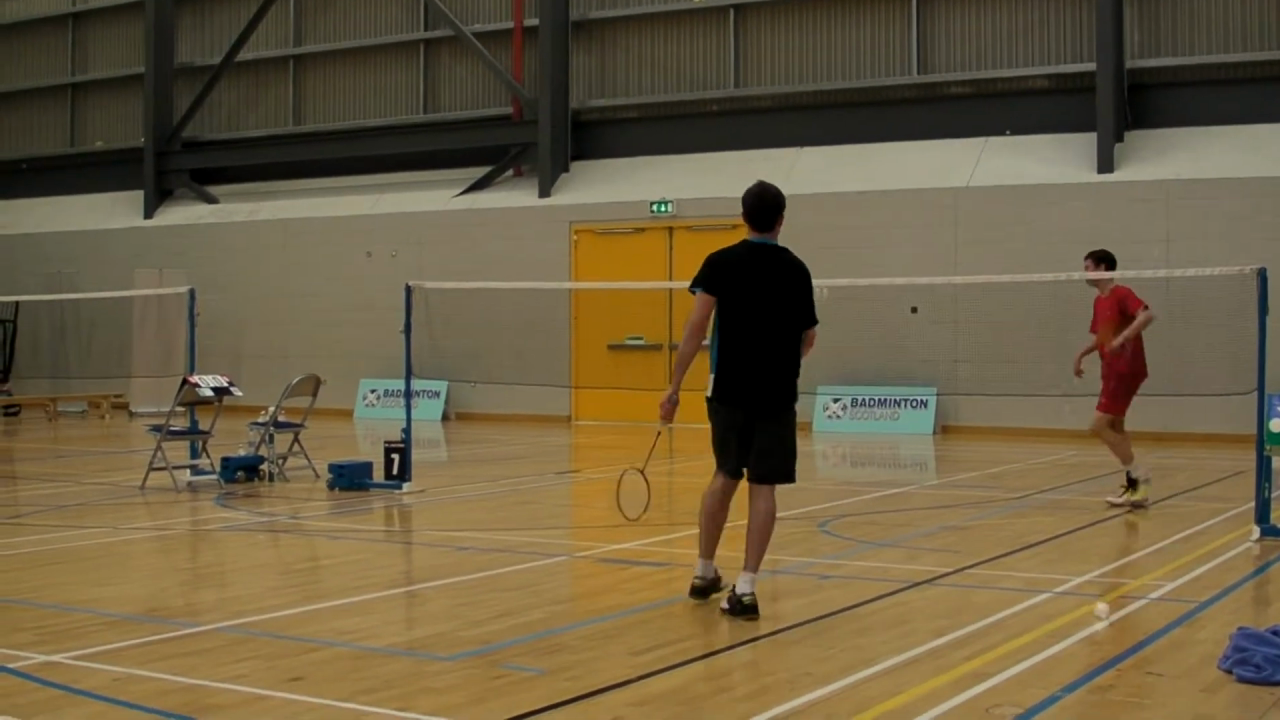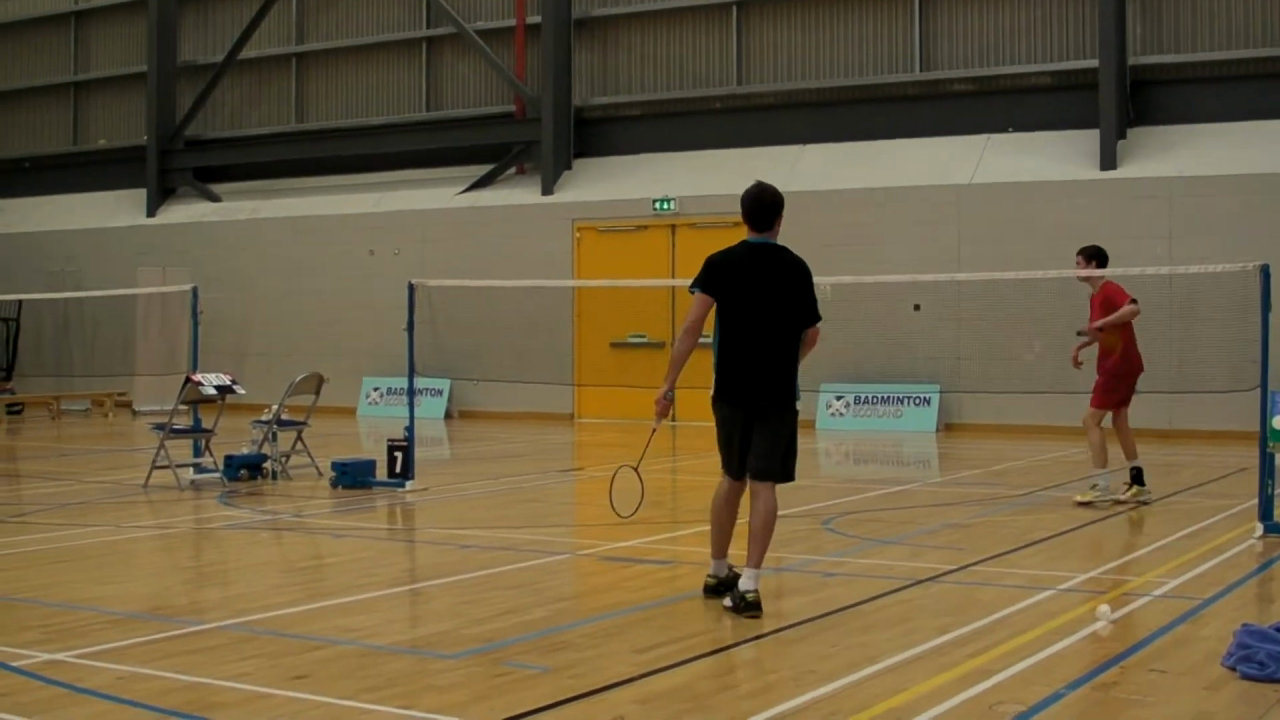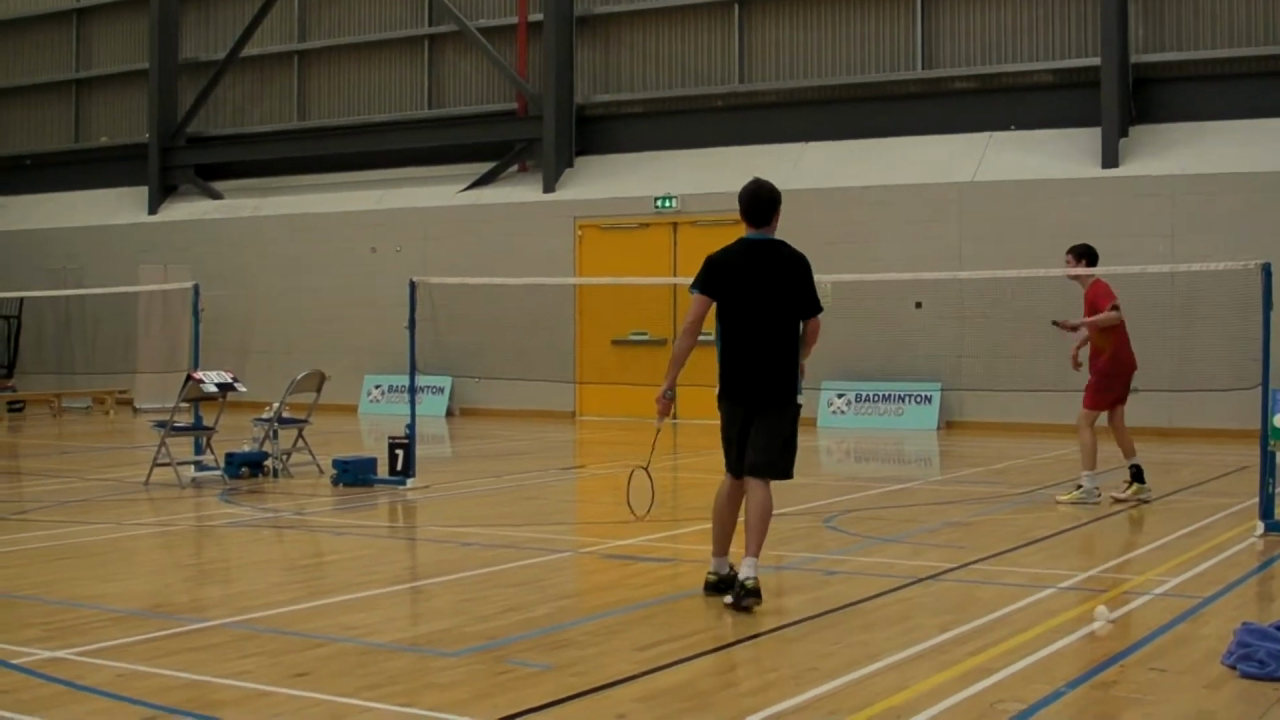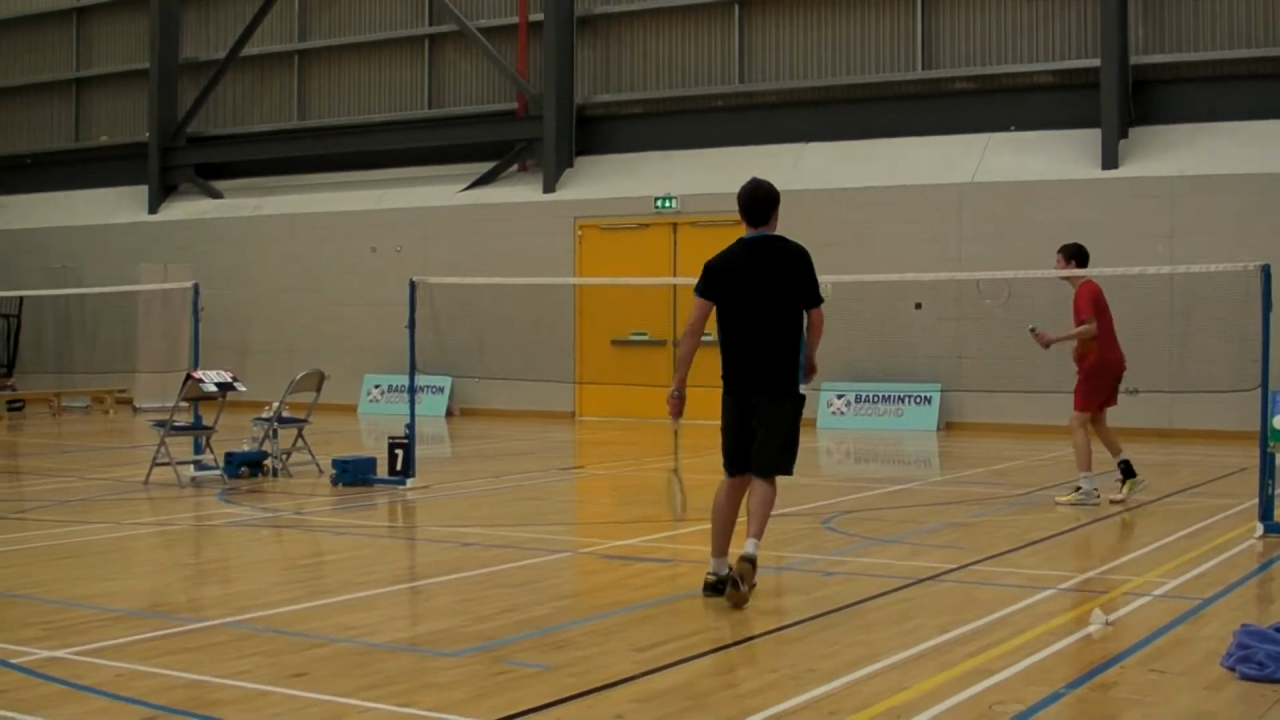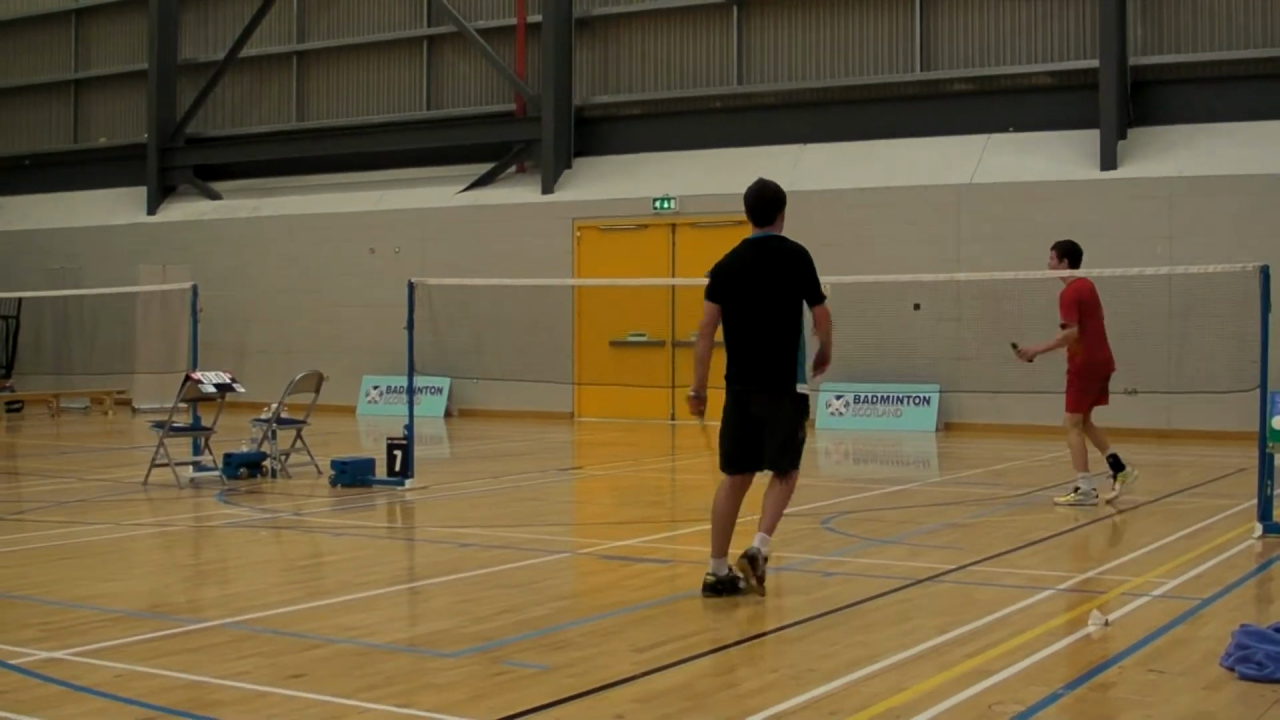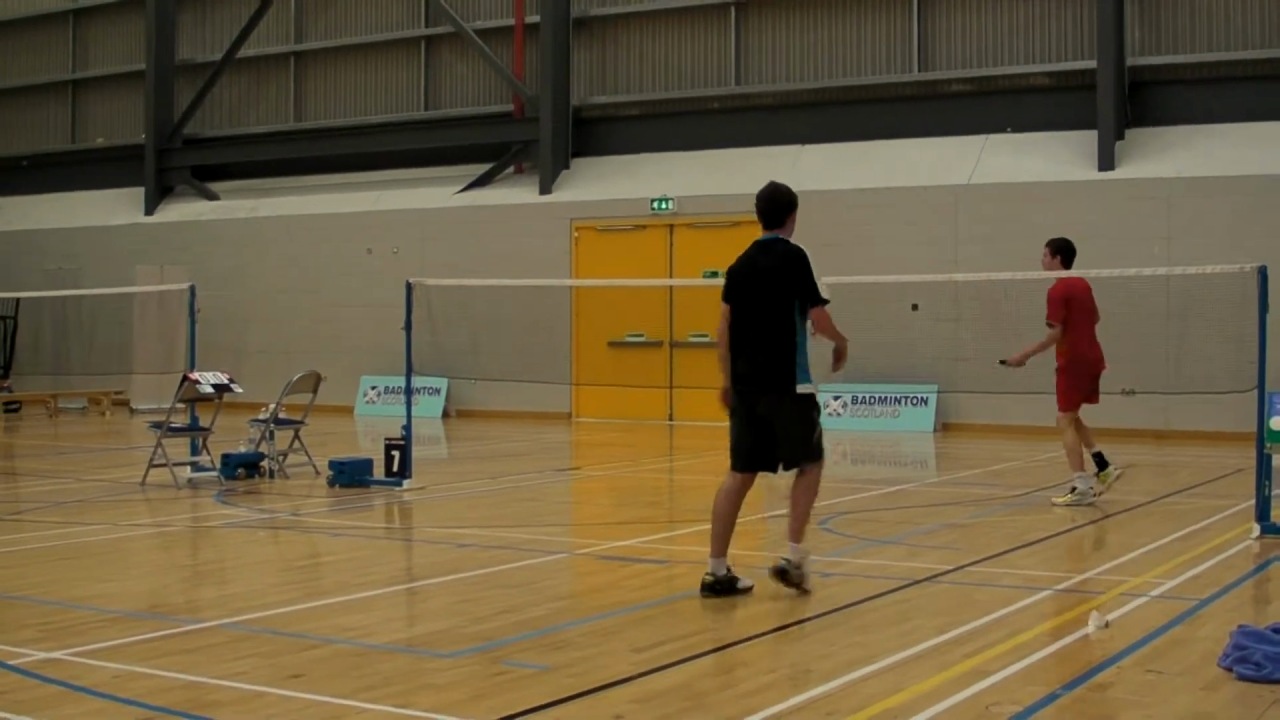
dt=0.1s
person 1, frame 1
left shoulder: (721, 262)
right shoulder: (796, 270)
left elbow: (696, 327)
right elbow: (808, 339)
left wrist: (673, 387)
left hip: (728, 392)
right hip: (777, 396)
left knee: (725, 477)
right knee: (763, 489)
left ankle: (704, 571)
right ankle: (745, 588)
person 1, frame 2
left shoulder: (720, 264)
right shoulder: (797, 268)
left elbow: (692, 327)
right elbow: (810, 336)
left wrist: (669, 385)
left hip: (731, 390)
right hip: (779, 394)
left knee: (733, 478)
right knee: (763, 487)
left ankle: (719, 571)
right ankle: (748, 584)
person 1, frame 3
left shoulder: (719, 261)
right shoulder: (795, 262)
left elbow: (691, 326)
right elbow: (812, 329)
left wrist: (670, 383)
left hip: (734, 388)
right hip: (779, 391)
left knee: (735, 476)
right knee: (760, 482)
left ankle: (720, 570)
right ankle: (748, 575)
person 1, frame 4
left shoulder: (720, 264)
right shoulder: (796, 256)
left elbow: (693, 329)
right elbow: (816, 319)
left wrist: (678, 385)
right wrist: (809, 358)
left hip: (736, 385)
right hip: (782, 385)
left knee: (734, 476)
right knee: (763, 477)
left ankle: (718, 570)
right ankle: (749, 554)
person 1, frame 5
left shoulder: (726, 264)
right shoulder: (793, 254)
left elbow: (705, 330)
right elbow: (821, 316)
left wrist: (697, 385)
right wrist: (826, 346)
left hip: (740, 385)
right hip: (782, 384)
left knee: (735, 476)
right knee: (784, 471)
left ankle: (718, 570)
right ankle: (758, 548)
person 1, frame 6
left shoulder: (740, 265)
right shoulder: (793, 257)
left elbow: (725, 328)
right elbow: (817, 318)
left wrist: (726, 380)
right wrist: (840, 342)
left hip: (745, 385)
right hip: (786, 384)
left knee: (739, 474)
right knee: (809, 464)
left ankle: (716, 570)
right ankle: (792, 558)
person 2, frame 1
left shoulder: (1122, 294)
right shoulder: (1098, 301)
left elbow: (1148, 315)
left wrist: (1122, 338)
right wrist: (1081, 355)
left hip: (1126, 370)
right hip: (1114, 371)
left knee: (1099, 425)
right knee: (1115, 427)
left ankle: (1138, 476)
right ankle: (1133, 487)
person 2, frame 2
left shoulder: (1110, 290)
right shoulder: (1095, 296)
left elbow: (1133, 309)
left wrist: (1102, 322)
right wrist: (1079, 347)
left hip: (1119, 366)
right hip: (1111, 366)
left knee: (1091, 421)
right knee: (1119, 423)
left ankle: (1102, 486)
right ankle: (1138, 484)
person 2, frame 3
left shoulder: (1097, 290)
right shoulder: (1093, 291)
left elbow: (1115, 317)
left wrist: (1081, 322)
right wrist: (1078, 347)
left hip: (1110, 365)
right hip: (1119, 364)
left knee: (1085, 422)
right knee: (1117, 424)
left ankle: (1088, 487)
right ankle: (1137, 483)
person 2, frame 4
left shoulder: (1085, 292)
right shoulder: (1088, 289)
left elbow: (1091, 329)
left wrist: (1056, 338)
right wrist: (1078, 347)
left hip: (1097, 366)
right hip: (1109, 364)
left knee: (1077, 424)
right knee: (1098, 423)
left ankle: (1087, 489)
right ankle: (1129, 476)
person 2, frame 5
left shoulder: (1070, 292)
right shoulder: (1086, 286)
left elbow: (1071, 334)
left wrist: (1037, 350)
left hip: (1084, 365)
right hip: (1101, 363)
left knee: (1072, 425)
right knee: (1084, 422)
left ankle: (1085, 488)
right ankle: (1119, 469)
person 2, frame 6
left shoulder: (1058, 290)
right shoulder: (1082, 284)
left elbow: (1055, 333)
right elbow: (1095, 318)
left wrist: (1025, 355)
left hip: (1073, 363)
right hip: (1092, 361)
left knee: (1065, 423)
right knee: (1072, 419)
left ankle: (1082, 488)
right ankle: (1103, 467)
